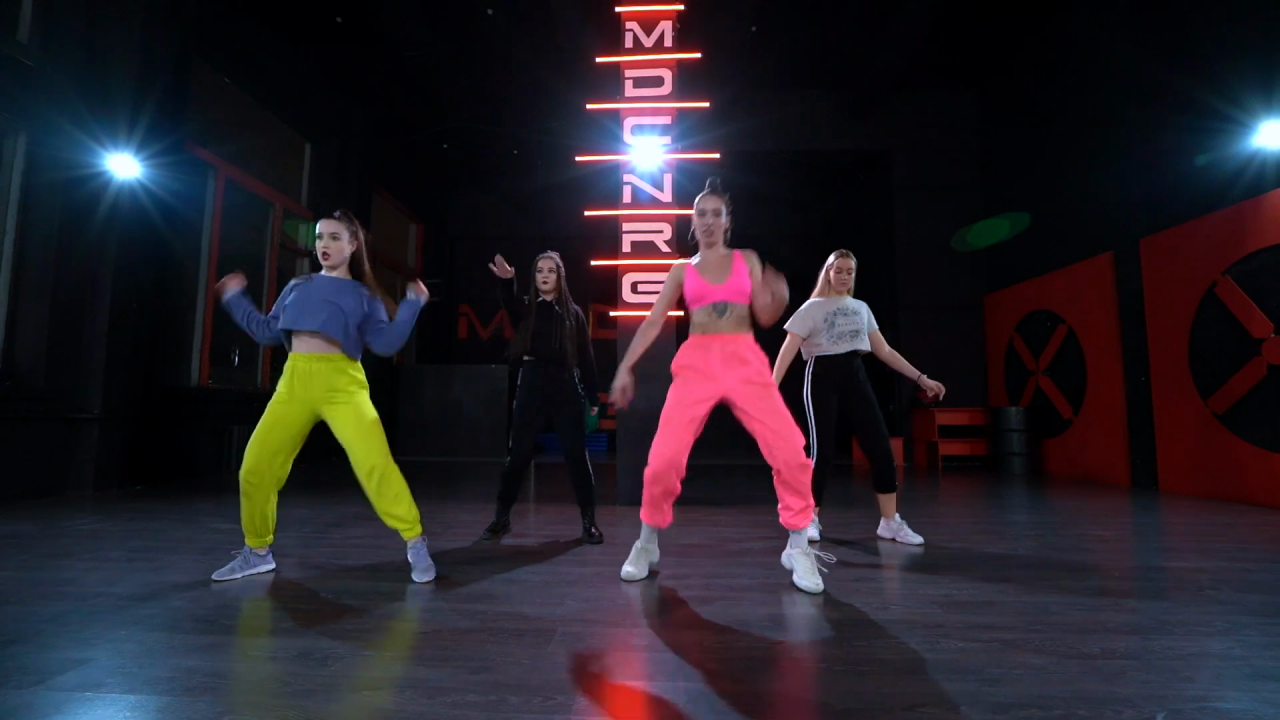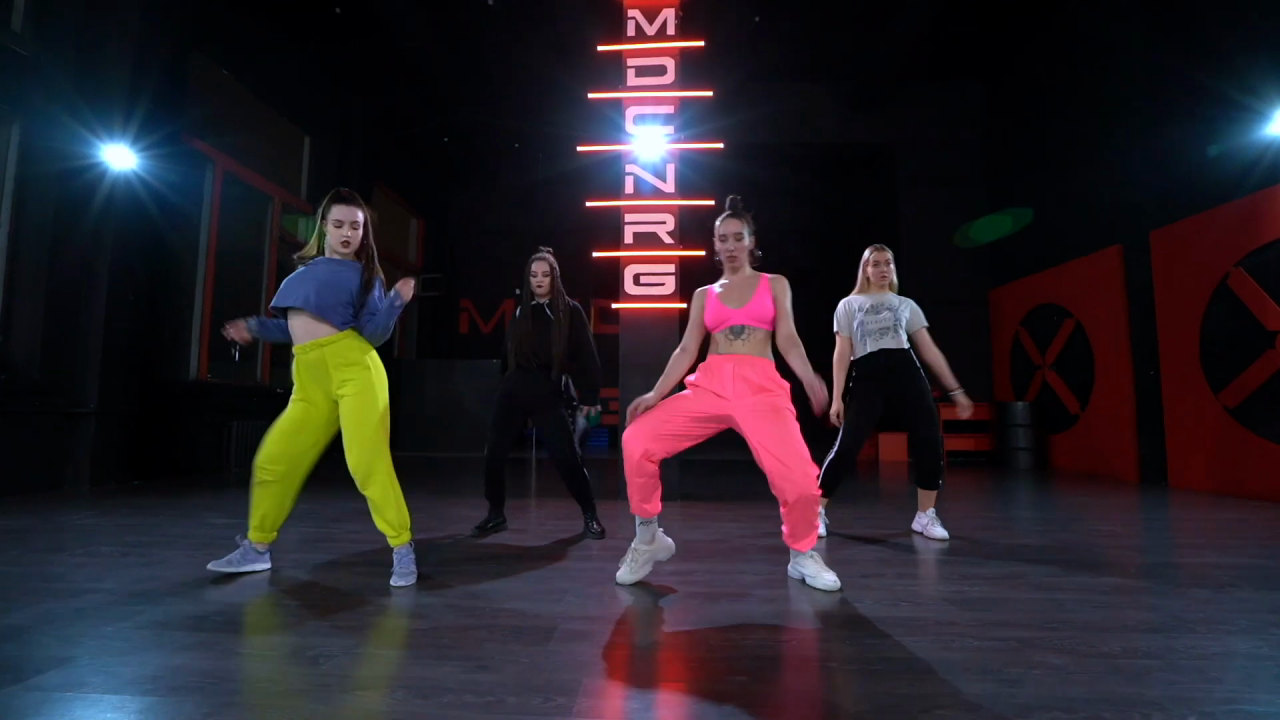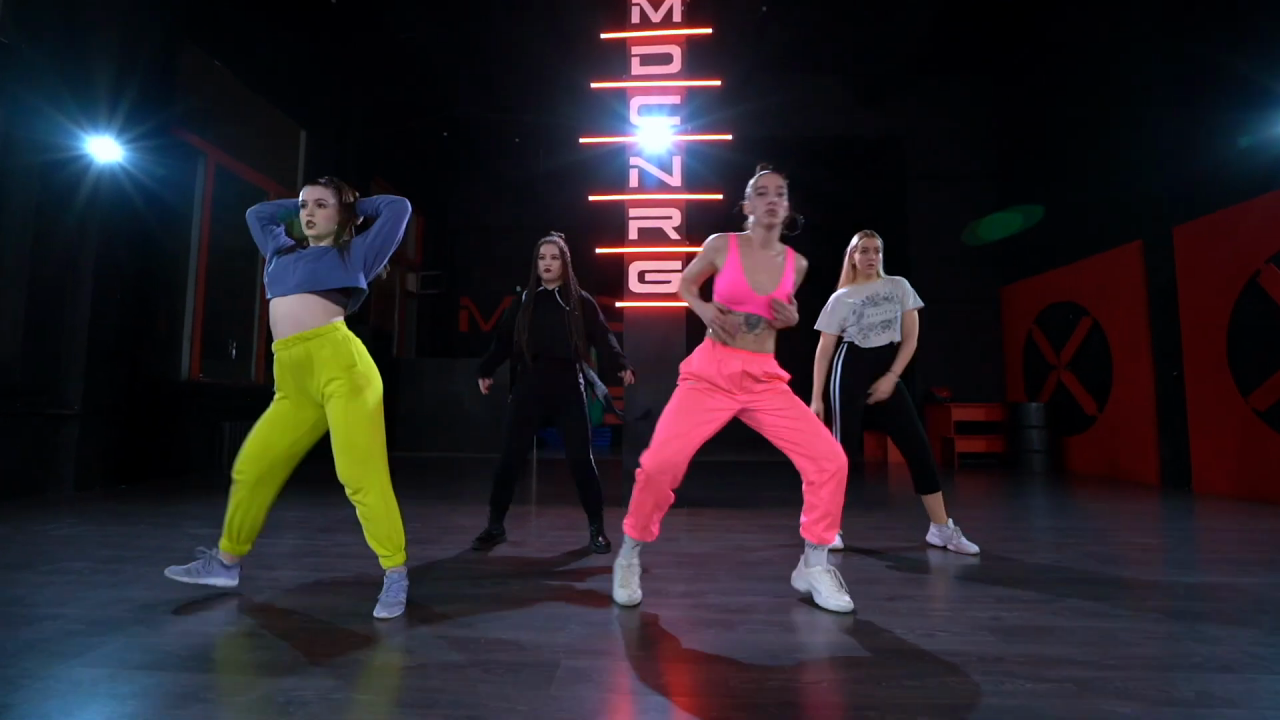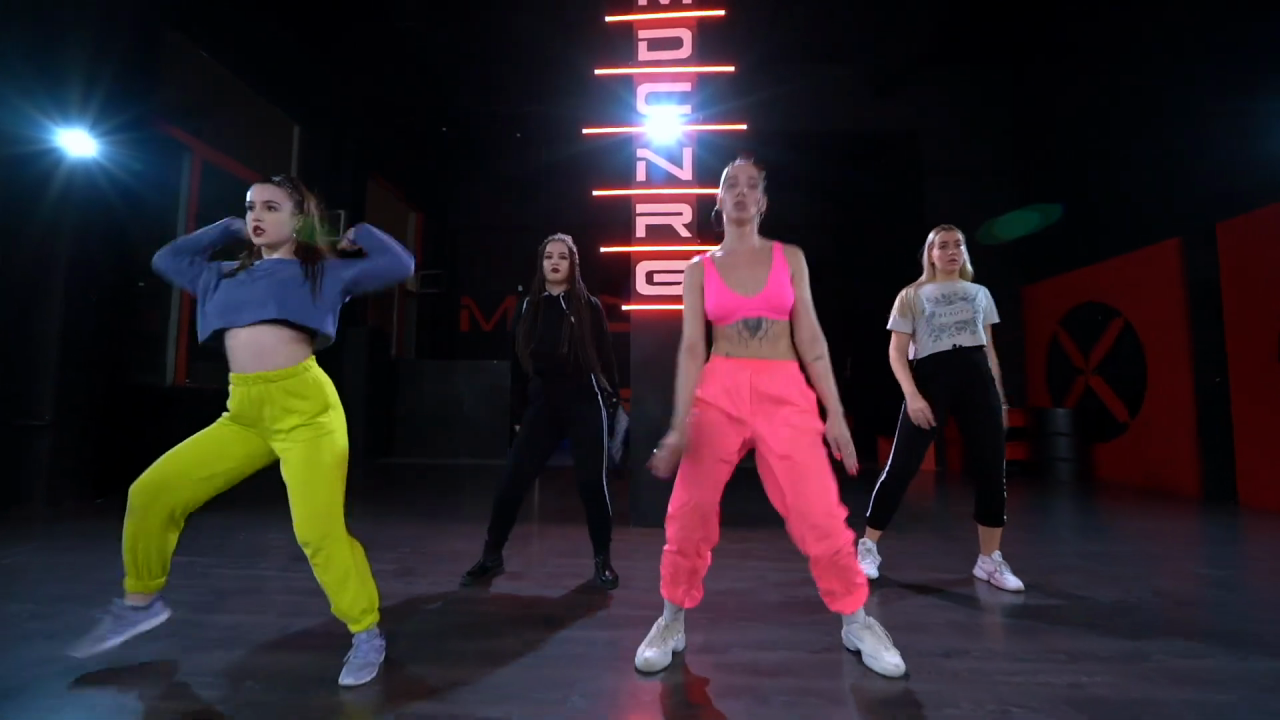
dt=0.7s
person 1, frame 1
left shoulder: (748, 261)
right shoulder: (681, 270)
left elbow: (766, 318)
right elbow: (654, 321)
left wrist: (778, 296)
right wrist: (625, 366)
left hip: (746, 365)
right hip: (697, 365)
left knee: (791, 453)
right knee: (664, 460)
left ankle: (797, 546)
right ankle: (648, 542)
person 1, frame 2
left shoulder: (776, 284)
right shoulder: (704, 295)
left elbow: (788, 339)
right elbow: (687, 349)
left wrist: (808, 375)
right wrist: (657, 393)
left hip: (762, 389)
right hip: (709, 386)
left knee: (798, 483)
right knee: (637, 440)
left ankle: (802, 555)
right ankle: (648, 539)
person 1, frame 3
left shoulder: (796, 262)
right shoulder: (721, 245)
right elbow: (686, 285)
left wrist: (788, 314)
right wrist: (703, 311)
left hip: (765, 380)
right hip: (710, 374)
left knee: (829, 461)
right knee: (660, 465)
left ankle: (815, 567)
right ankle: (628, 558)
person 1, frame 4
left shoulder: (790, 258)
right shoulder: (700, 269)
left elbow: (810, 339)
right elbow: (691, 346)
left wrist: (836, 416)
right wrist: (680, 424)
left hip: (785, 398)
right hip: (717, 397)
left knee: (819, 525)
right knee: (689, 520)
left ankle: (856, 621)
right ankle: (673, 621)
person 2, frame 1
left shoulder: (365, 295)
right shoulder: (297, 288)
left elbow: (385, 343)
right elbow: (267, 333)
left wrist: (412, 305)
right wrist: (235, 299)
left hip: (344, 383)
right hip: (295, 381)
left knee: (376, 465)
right knee: (256, 471)
left ankle: (417, 544)
right ankle: (257, 550)
person 2, frame 2
left shoulder: (365, 275)
right shoulder: (306, 269)
left elbow: (375, 330)
left wrist: (396, 301)
right wrist: (255, 328)
left hip: (355, 368)
right hip: (312, 381)
left knee: (367, 464)
right knee: (272, 463)
left ankle: (403, 550)
right ankle: (257, 548)
person 2, frame 3
left shoulder: (354, 257)
right shoulder: (283, 252)
left elbow: (398, 208)
right elbow: (258, 213)
left wrist: (356, 203)
right wrist: (304, 196)
left hip: (340, 363)
right hip: (293, 379)
left knee: (361, 475)
right knee: (253, 470)
left ankle: (396, 575)
right ankle: (226, 561)
person 2, frame 4
left shoulder: (322, 274)
right shoulder: (227, 277)
left elbow: (399, 265)
right elbow: (168, 259)
left wrist: (359, 234)
right wrist: (230, 227)
left hip: (303, 410)
right hip: (243, 413)
left knee: (318, 530)
right knee: (150, 496)
left ankle: (366, 634)
right ankle: (140, 604)
person 3, frame 1
left shoulder: (861, 308)
right shoulder: (813, 307)
left elbow: (883, 350)
right elbow: (789, 349)
left wrist: (921, 378)
left hip: (855, 377)
right hip: (822, 376)
left knee: (879, 449)
right knee: (823, 451)
left ankle: (890, 521)
right ankle: (811, 518)
person 3, frame 2
left shoulder: (907, 305)
right shoulder: (849, 304)
left elbow: (929, 349)
right elbow: (842, 352)
left wrist: (956, 390)
right wrist: (838, 398)
left hip: (906, 373)
right hip: (867, 377)
left knee: (930, 445)
right knee: (846, 447)
left ankle: (925, 515)
right ankle: (817, 512)
person 3, frame 3
left shoulder: (899, 286)
right shoulder: (840, 299)
left elbow: (910, 337)
right elbow: (823, 351)
left wrist: (891, 376)
right wrist: (817, 397)
left hip: (888, 370)
right hip: (850, 369)
left knee: (918, 446)
right knee: (845, 449)
left ankle: (942, 528)
person 3, frame 4
left shoulder: (980, 294)
right shoulder: (911, 297)
left elbow: (989, 349)
right elbow: (897, 352)
left wrist: (1000, 401)
right wrist: (912, 396)
left hip: (975, 376)
right hip: (929, 377)
left knee: (991, 471)
right knee: (900, 468)
left ankle: (990, 560)
right ankle: (867, 549)
person 4, frame 1
left shoulder: (573, 313)
right shoulder: (525, 306)
left elbow: (586, 357)
right elbow: (510, 305)
left wrist: (592, 396)
right wrist: (506, 279)
left hip: (567, 388)
right hip: (532, 385)
left knee: (576, 456)
right knee: (519, 455)
left ankle: (588, 521)
right ankle: (502, 517)
person 4, frame 2
left shoulder: (571, 311)
right shoulder: (521, 313)
left elbow: (586, 355)
right elbow: (509, 356)
left wrist: (589, 396)
right wrist: (498, 394)
left hip: (549, 394)
right hip: (513, 392)
left knee: (567, 458)
right knee: (495, 455)
left ankle: (590, 515)
right ankle: (496, 514)
person 4, frame 3
left shoulder: (580, 301)
right shoulder: (525, 300)
left elbow: (602, 335)
right elbow: (503, 339)
left wrist: (619, 364)
right wrist: (486, 369)
left hip: (569, 389)
right hip: (529, 388)
left knee: (580, 459)
right knee: (510, 457)
left ankle: (597, 528)
right ankle: (495, 525)
person 4, frame 4
left shoulder: (588, 307)
right shoulder: (528, 308)
left elbow: (604, 357)
right elbow: (519, 364)
left wrist: (612, 401)
right wrist: (520, 413)
left hip: (584, 403)
right hip: (542, 405)
left knee: (592, 483)
right knee: (513, 481)
left ankle: (602, 560)
right ankle: (492, 556)
